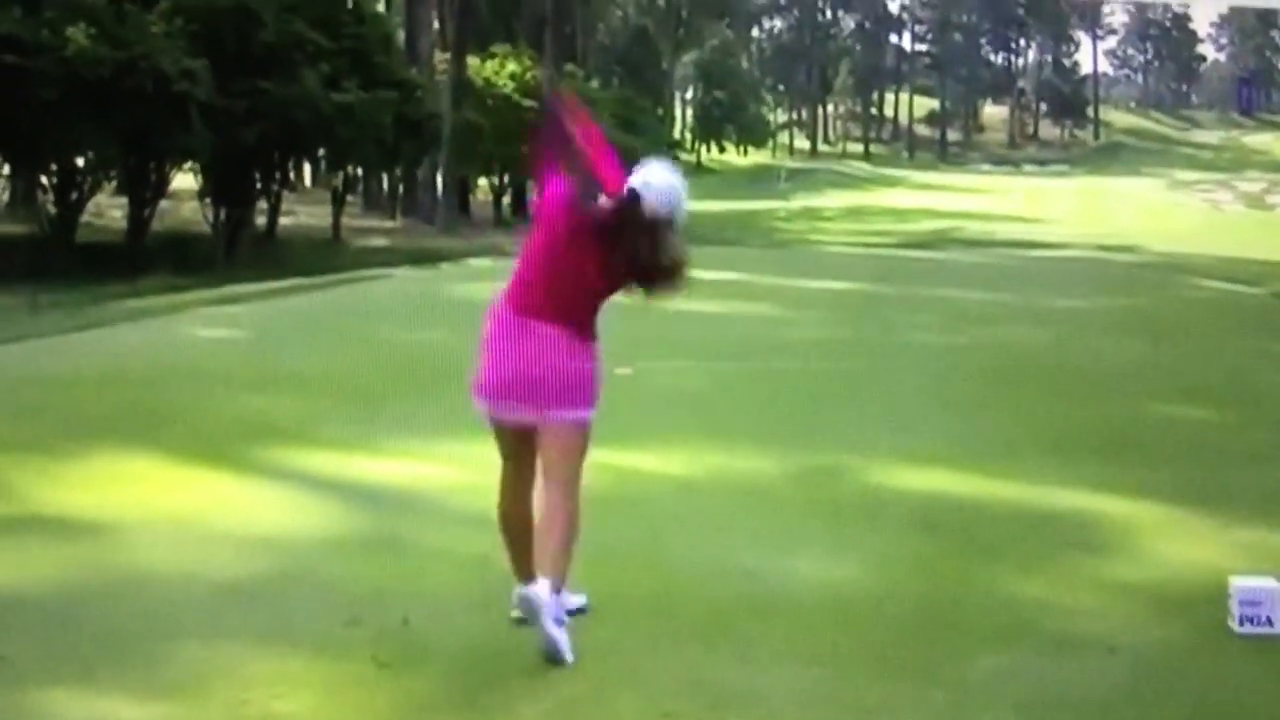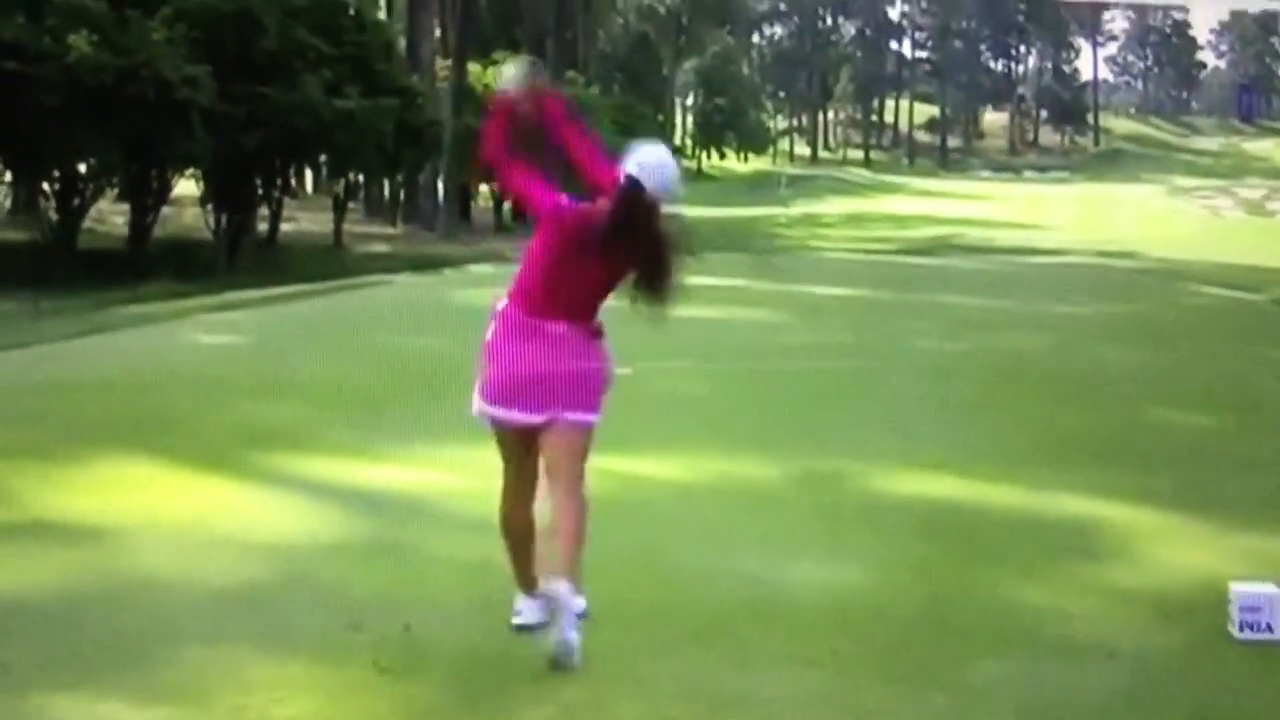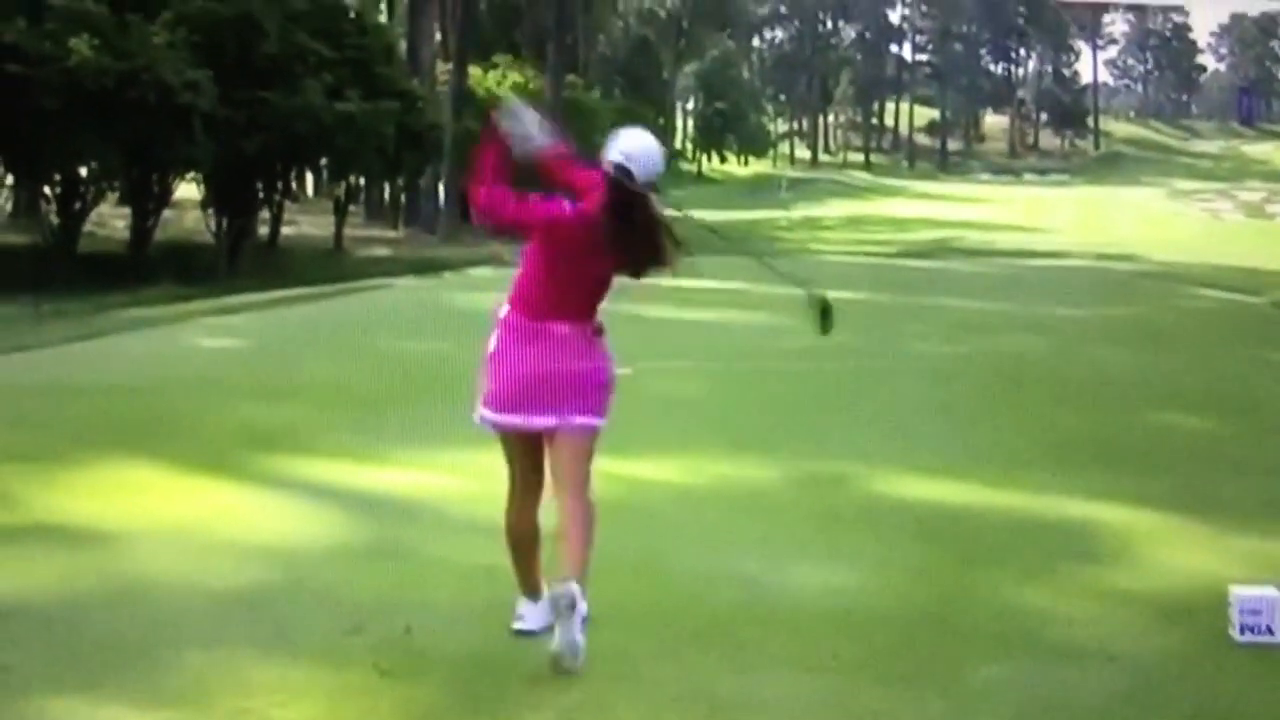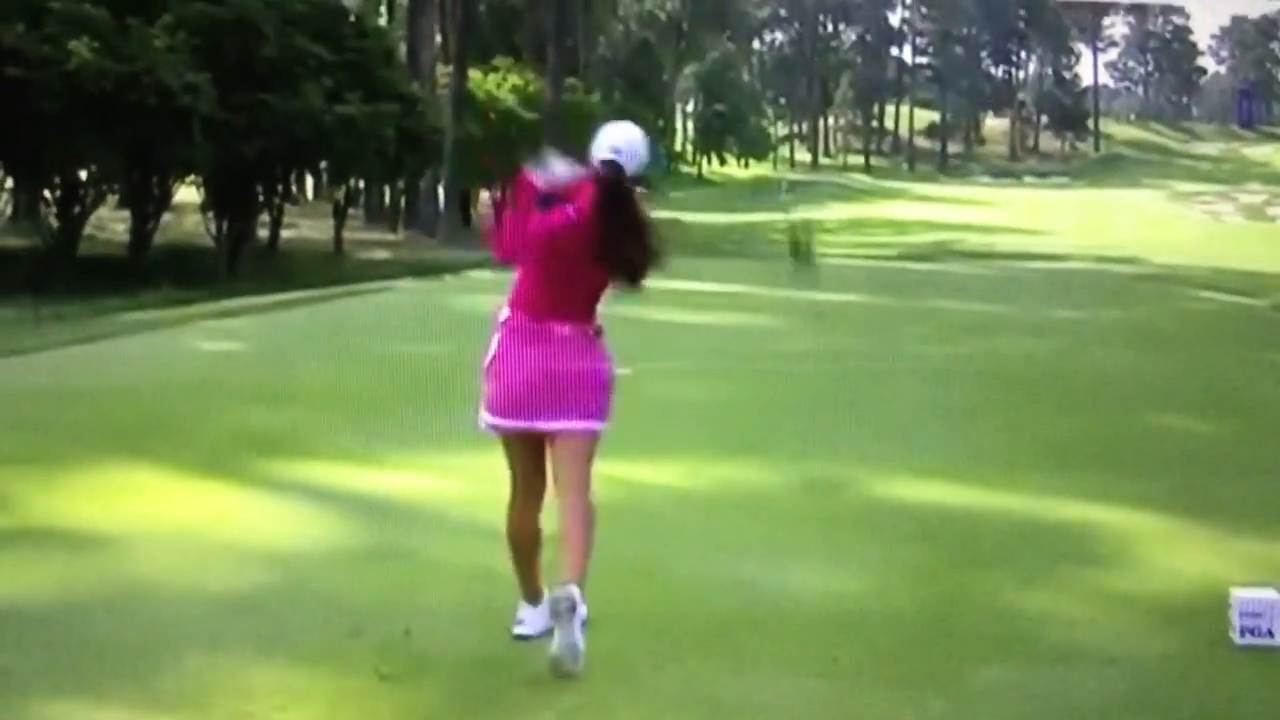
dt=0.1s
person 1, frame 1
left shoulder: (564, 210)
right shoulder: (633, 257)
left wrist: (567, 113)
left hip: (508, 349)
right hip: (564, 362)
left knee: (516, 477)
right knee: (561, 485)
left ankle: (530, 588)
right ankle: (548, 594)
person 1, frame 2
left shoulder: (566, 219)
right shoulder: (637, 239)
left elbow: (499, 162)
right elbow: (595, 163)
left wrist: (507, 101)
right wrist: (549, 100)
left hip: (514, 348)
right hip: (574, 357)
left knee: (518, 481)
right knee: (566, 484)
left ankle: (530, 596)
right ankle: (561, 592)
person 1, frame 3
left shoulder: (567, 218)
right shoulder: (631, 227)
left elbow: (484, 202)
right elbow: (578, 176)
left wrist: (501, 139)
right wrist: (540, 145)
left hip: (518, 351)
right hip: (579, 359)
left knee: (524, 488)
right knee: (572, 490)
left ankle: (530, 603)
right ankle: (569, 593)
person 1, frame 4
left shoulder: (572, 218)
right shoulder: (623, 216)
left elbow: (507, 247)
right elbow: (549, 184)
left wrist: (537, 184)
right wrist: (545, 180)
left hip: (520, 350)
right hip: (581, 359)
left knee: (525, 490)
right knee: (574, 489)
left ankle: (533, 606)
right ankle: (569, 594)
